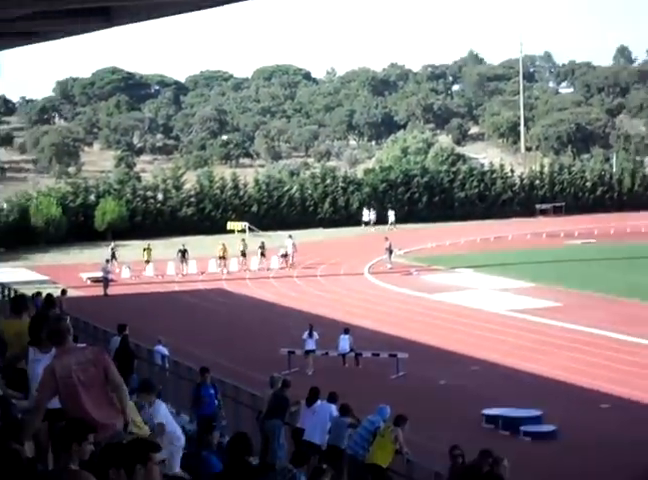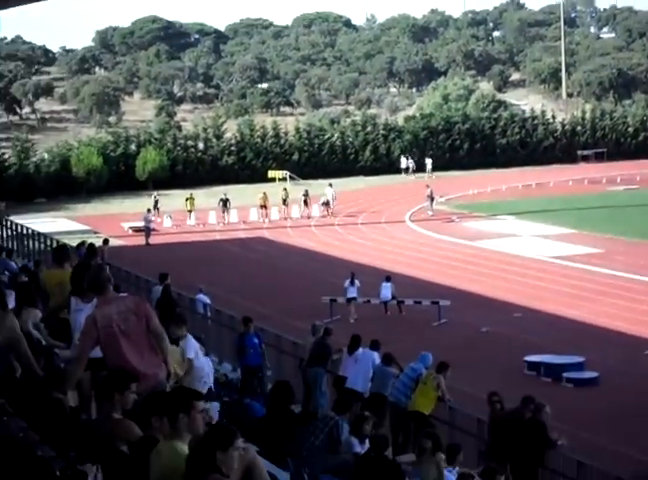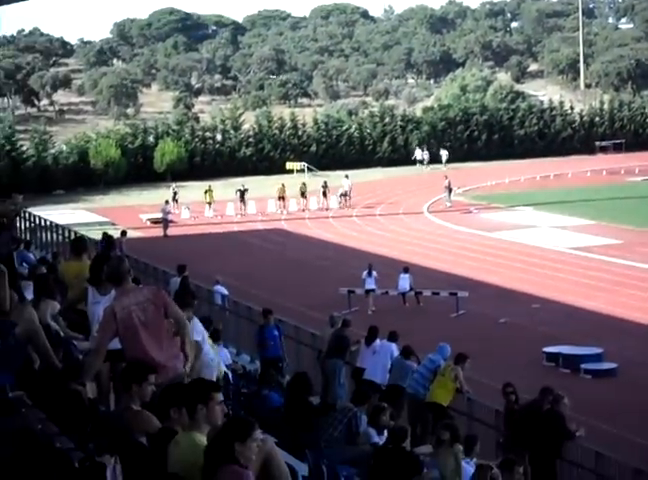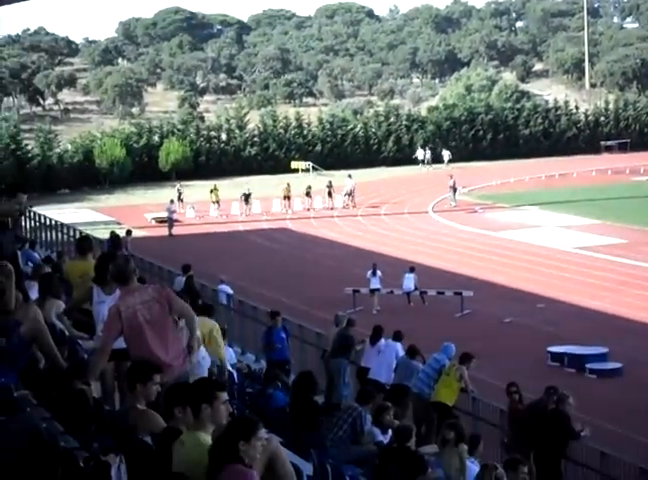
dt=0.2s
person 1, frame 1
left shoulder: (54, 369)
right shoulder: (96, 353)
left elbow: (39, 408)
right elbow: (119, 386)
left wrist: (25, 438)
right wrist: (126, 416)
right hip: (113, 428)
person 1, frame 2
left shoulder: (95, 318)
right shoulder: (136, 303)
left elbow: (80, 359)
right elbow: (160, 335)
left wrist: (67, 389)
right wrist: (168, 365)
right hip: (156, 377)
person 1, frame 3
left shoulder: (113, 310)
right shoulder: (155, 293)
left elbow: (99, 351)
right elbow: (182, 321)
left wrist: (85, 381)
right wrist: (185, 348)
right hip: (174, 369)
person 1, frame 4
left shoulder: (118, 309)
right shoulder: (159, 291)
left elbow: (104, 350)
right elbow: (189, 315)
left wrist: (90, 381)
right wrist: (192, 340)
right hip: (179, 368)
